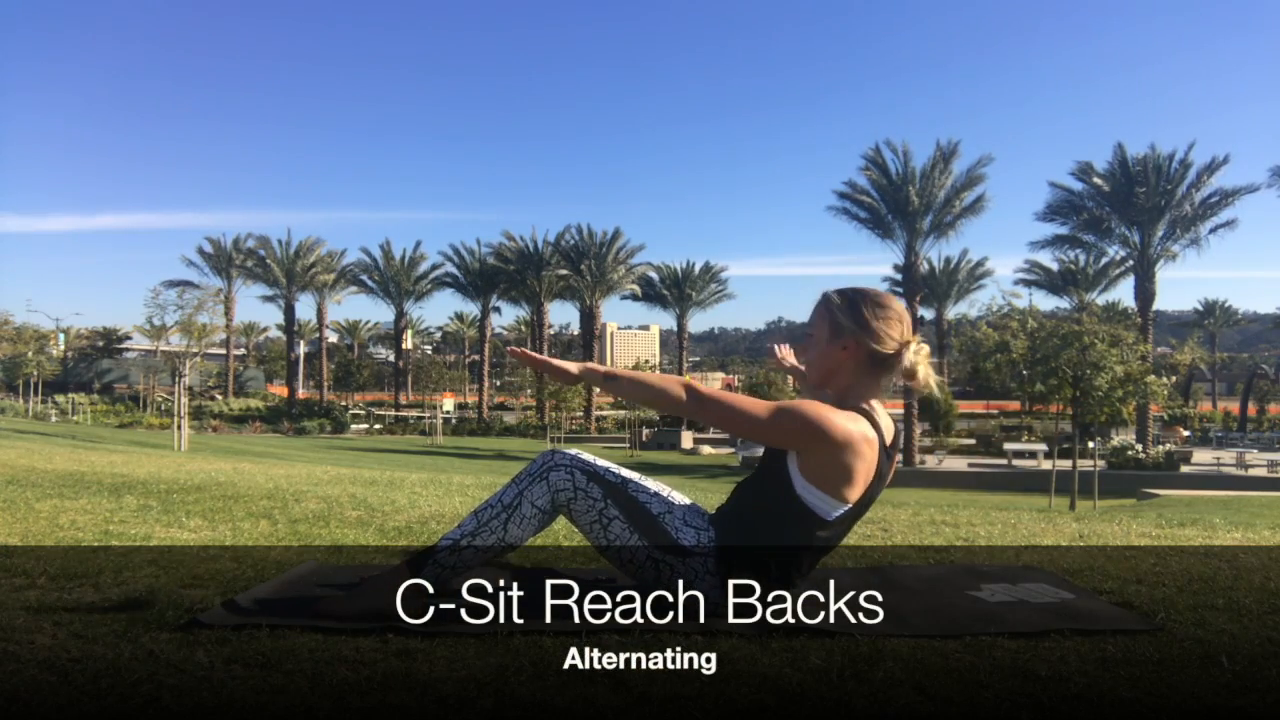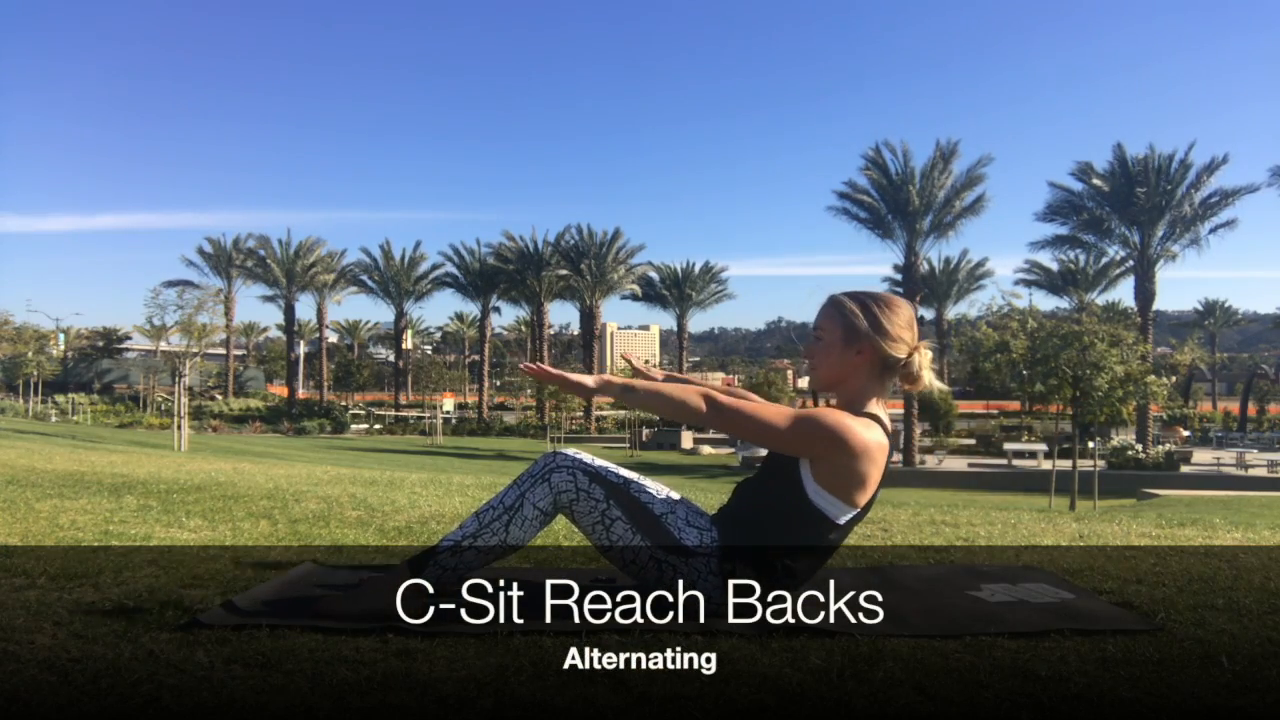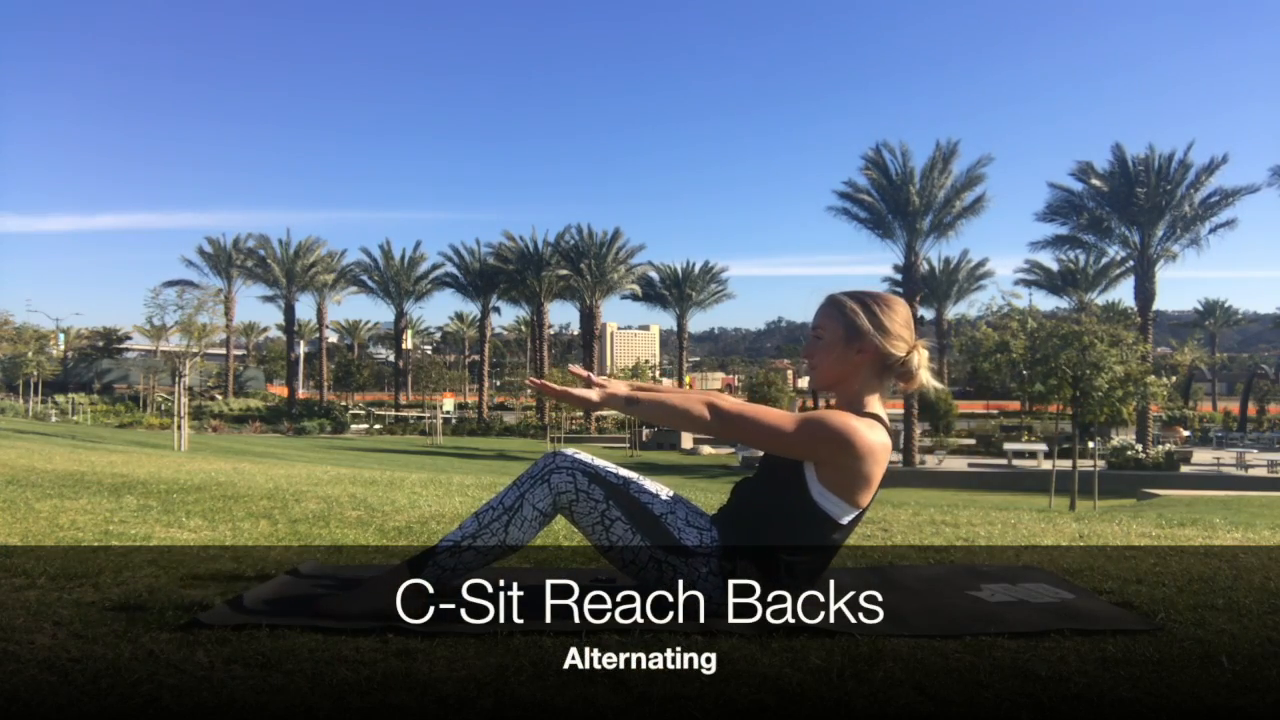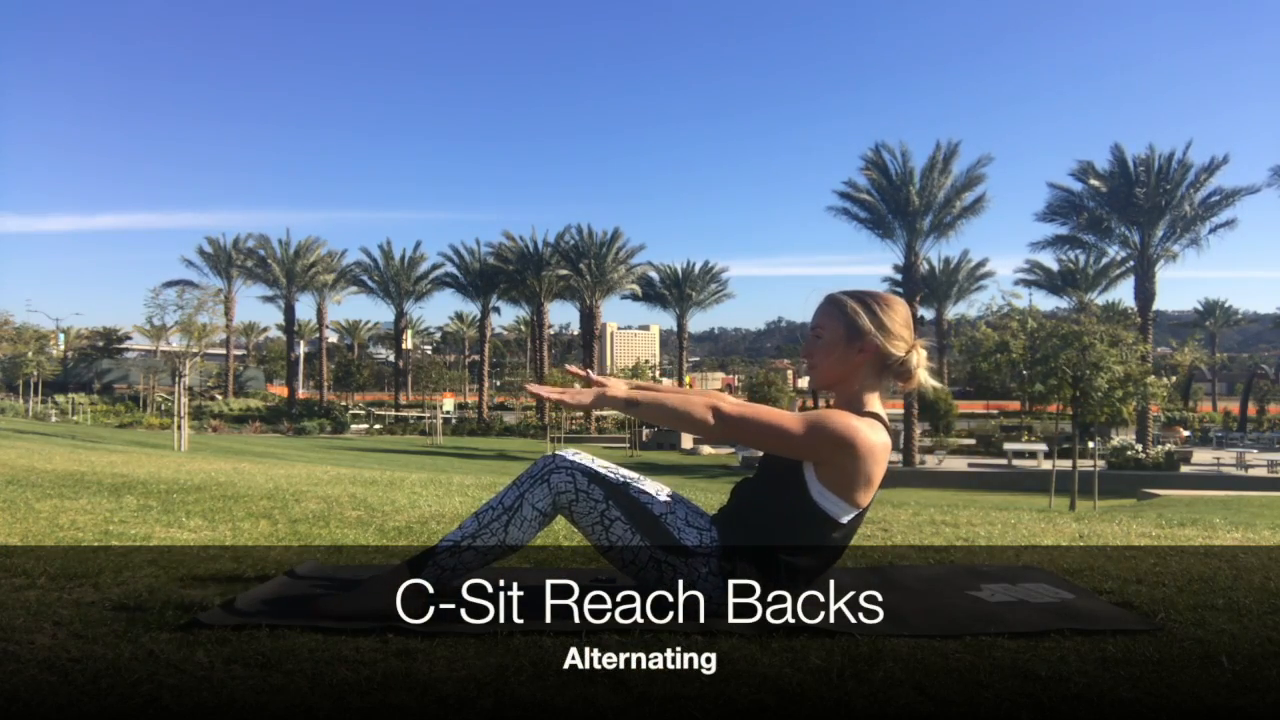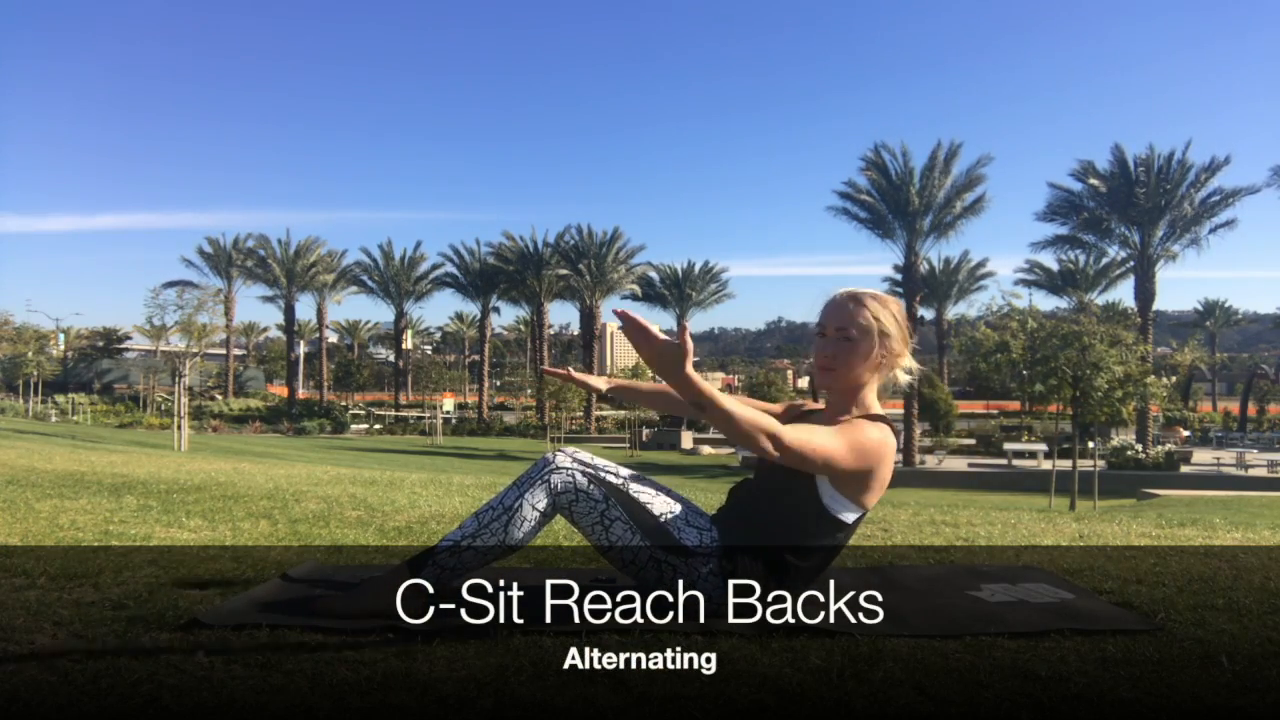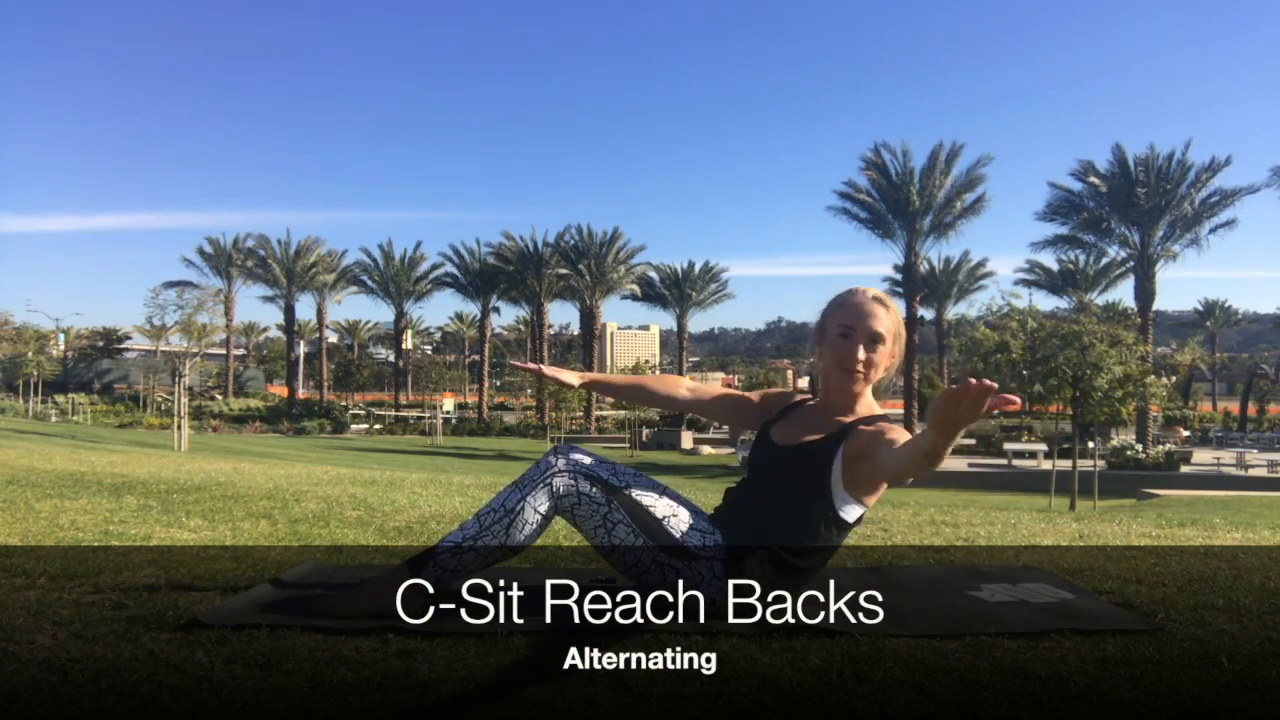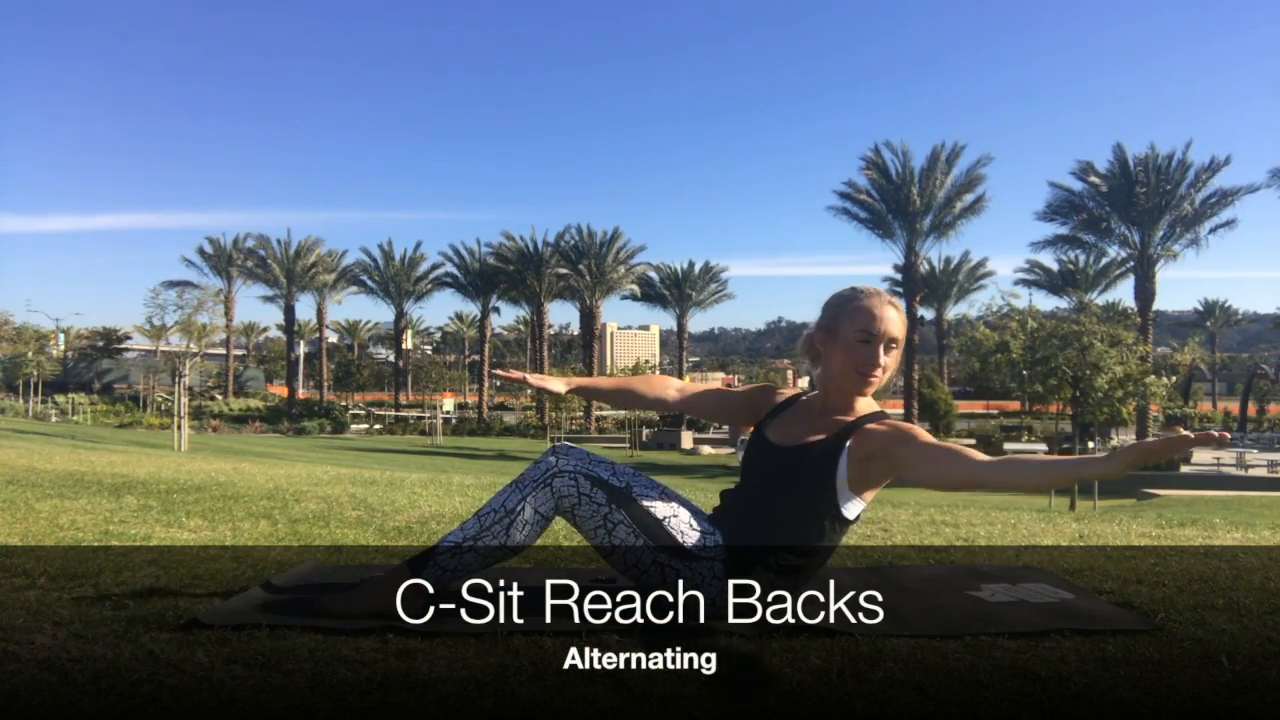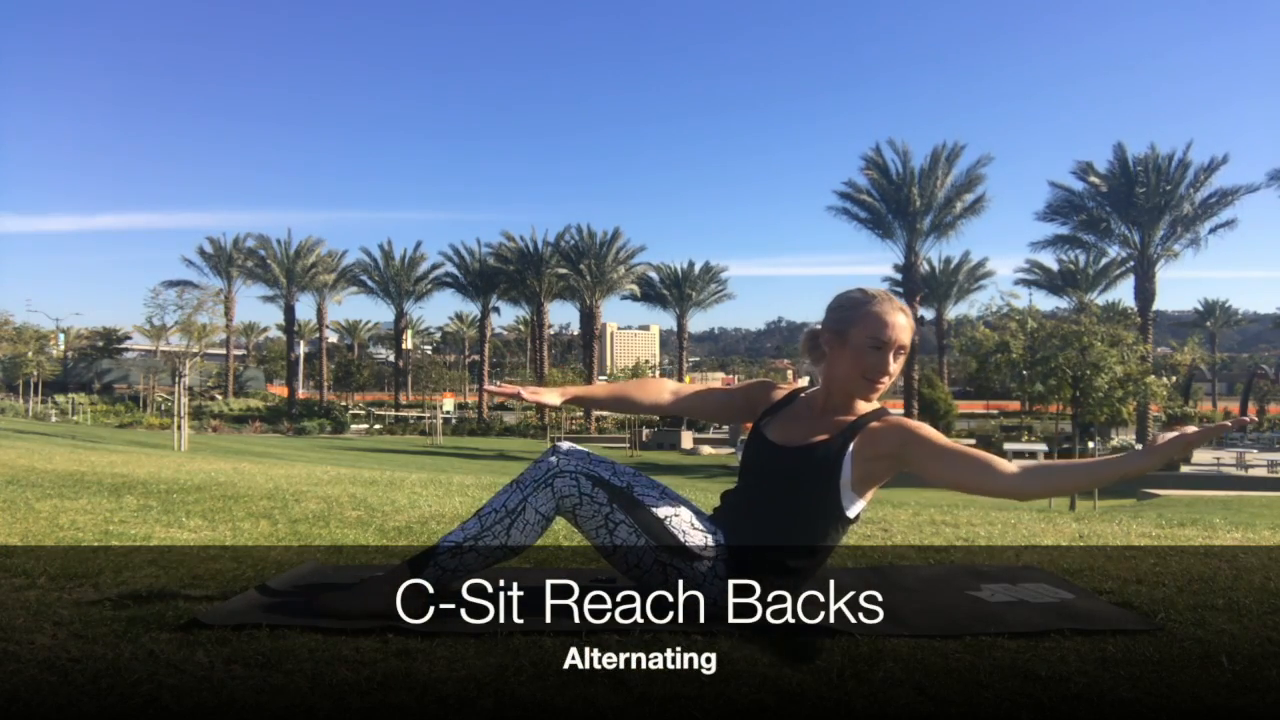
dt=0.2s
person 1, frame 1
left shoulder: (831, 429)
right shoulder: (866, 423)
left elbow: (695, 403)
left wrist: (585, 372)
right wrist: (797, 370)
left hip: (713, 576)
right hip: (723, 554)
left knee: (559, 474)
right knee: (565, 469)
left ankle: (409, 582)
right ankle: (422, 570)
person 1, frame 2
left shoulder: (847, 436)
right shoulder: (853, 424)
left elbow: (714, 411)
right elbow: (746, 404)
left wrist: (604, 385)
right wrist: (661, 378)
left hip: (716, 578)
right hip: (723, 555)
left knee: (561, 475)
right knee: (566, 469)
left ankle: (411, 581)
right ankle: (424, 570)
person 1, frame 3
left shoulder: (850, 435)
right shoulder: (844, 424)
left elbow: (714, 417)
right elbow: (730, 407)
left wrist: (605, 399)
right wrist: (625, 389)
left hip: (719, 579)
right hip: (722, 555)
left knee: (562, 475)
right knee: (565, 469)
left ankle: (409, 582)
right ankle: (418, 573)
person 1, frame 4
left shoulder: (853, 436)
right shoulder: (836, 422)
left elbow: (714, 417)
right elbow: (725, 403)
left wrist: (607, 397)
right wrist: (618, 389)
left hip: (722, 580)
right hip: (720, 552)
left knee: (562, 471)
right knee: (566, 469)
left ankle: (410, 582)
right ankle: (418, 575)
person 1, frame 5
left shoulder: (871, 440)
right shoulder: (815, 415)
left elbow: (769, 439)
right elbow: (710, 407)
left wrist: (684, 380)
right wrist: (611, 385)
left hip: (730, 581)
right hip: (717, 551)
left knee: (562, 474)
right knee: (567, 466)
left ankle: (412, 584)
right ankle: (424, 575)
person 1, frame 6
left shoulder: (881, 436)
right shoulder: (789, 408)
left elbow: (915, 457)
right elbow: (684, 391)
left wrist: (947, 425)
right wrist: (584, 377)
left hip: (745, 585)
right hip: (716, 553)
left knee: (567, 474)
right knee: (574, 464)
left ankle: (414, 584)
right ankle: (429, 574)
person 1, frame 7
left shoulder: (882, 441)
right shoulder: (777, 405)
left elbow: (991, 471)
right elbow: (674, 392)
left wrist: (1125, 458)
right wrist: (572, 384)
left hip: (736, 589)
right hip: (710, 561)
left knee: (562, 476)
right knee: (564, 463)
left ankle: (413, 586)
right ankle: (424, 577)
person 1, frame 8
left shoulder: (889, 438)
right shoulder: (774, 400)
left elbow: (1018, 478)
right elbow: (669, 396)
left wrist: (1153, 454)
right wrist: (567, 393)
left hip: (739, 586)
right hip: (713, 557)
left knee: (560, 475)
right knee: (565, 462)
left ankle: (414, 585)
right ankle: (426, 576)
